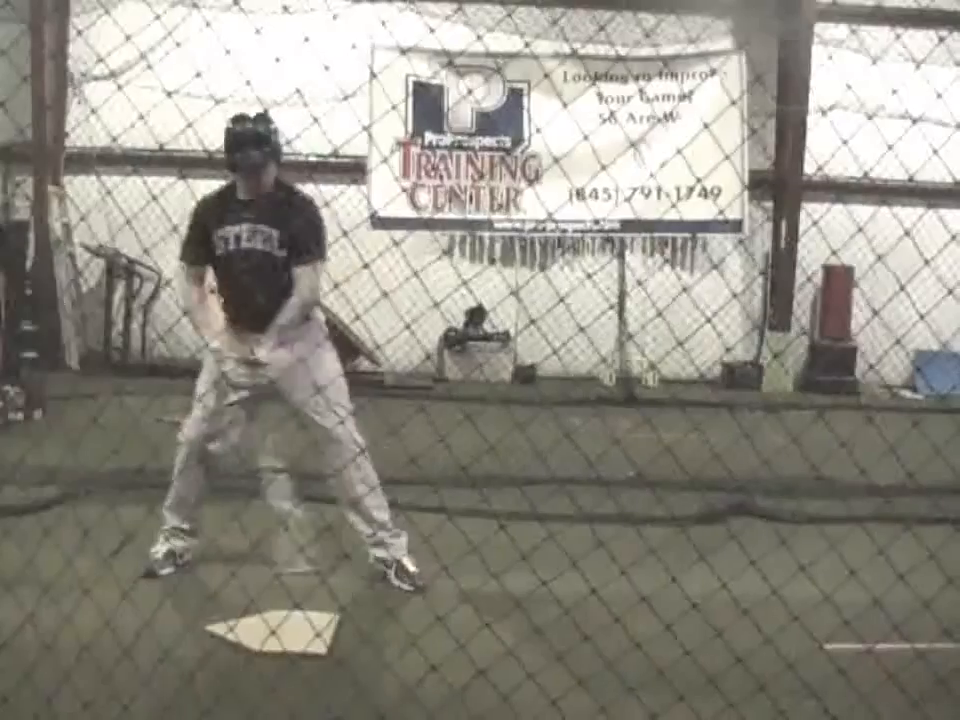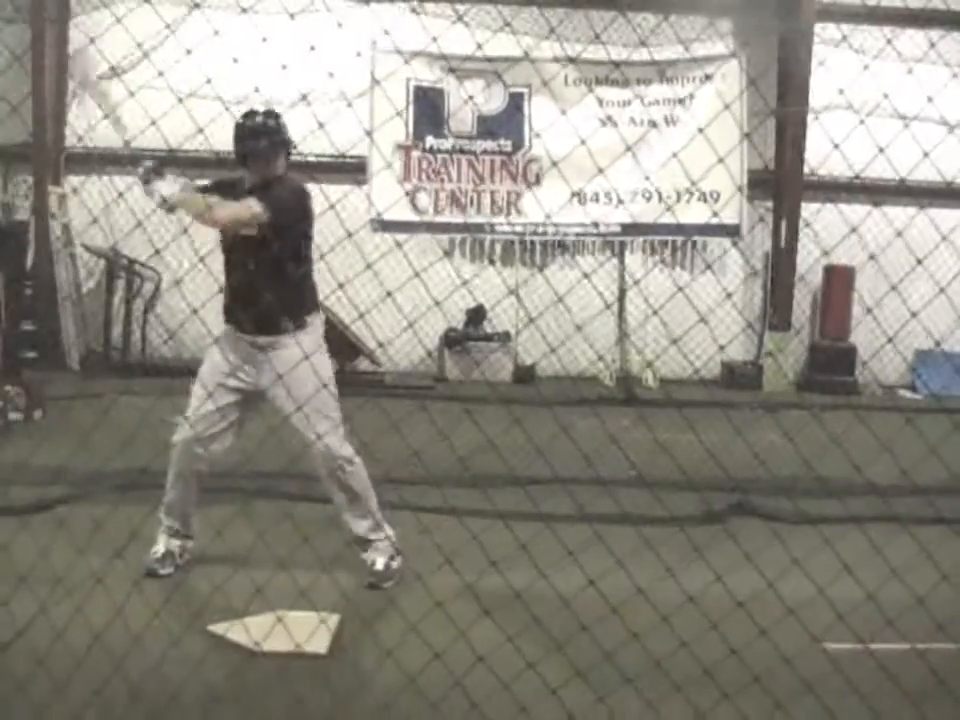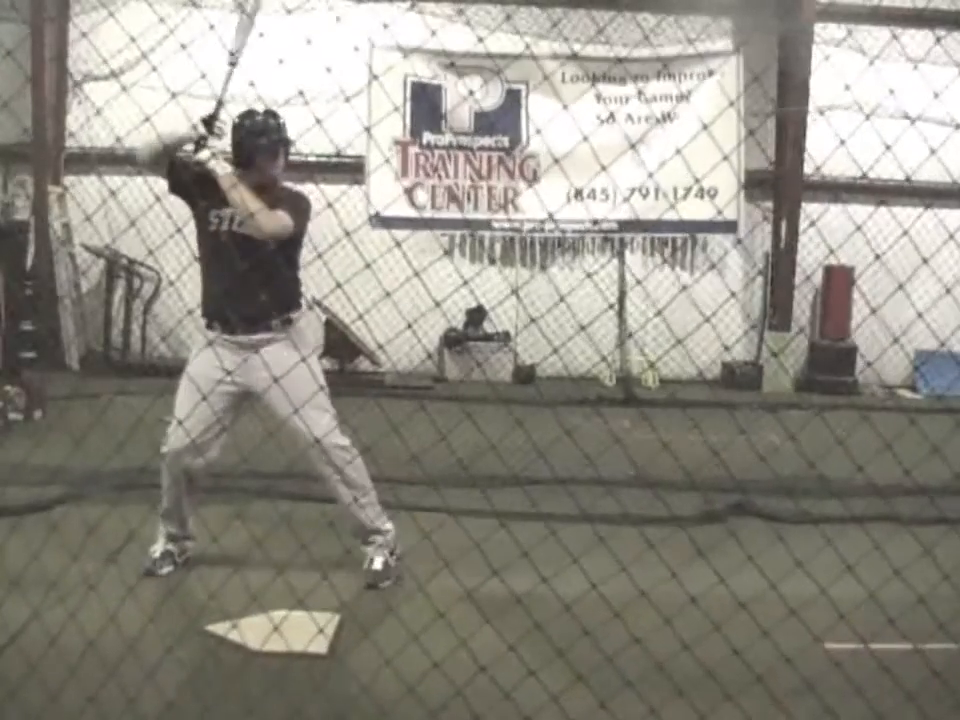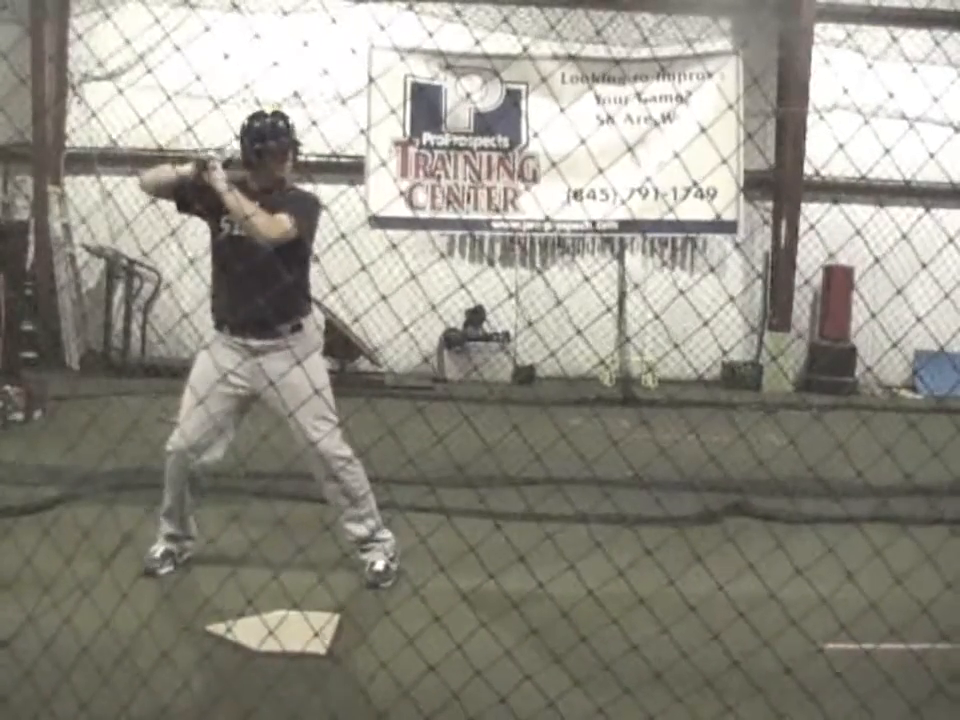
dt=0.5s
person 1, frame 1
left shoulder: (299, 209)
right shoulder: (211, 210)
left elbow: (307, 290)
right elbow: (192, 284)
left wrist: (271, 346)
right wrist: (215, 339)
left hip: (297, 338)
right hip: (236, 339)
left knee: (344, 439)
right knee: (195, 439)
left ankle: (388, 547)
right ankle: (176, 538)
person 1, frame 2
left shoulder: (292, 195)
right shoulder: (226, 190)
left elbow: (229, 218)
right elbow: (180, 198)
left wrist: (176, 191)
right wrist: (160, 184)
left hip: (294, 342)
right hip: (235, 341)
left knee: (332, 448)
right knee: (190, 440)
left ankle: (380, 545)
right ankle: (173, 539)
person 1, frame 3
left shoulder: (294, 202)
right shoulder: (205, 187)
left elbow: (268, 227)
right elbow: (147, 158)
left wrist: (221, 172)
right wrist: (187, 138)
left hip: (281, 343)
right hip: (220, 344)
left knee: (329, 442)
right knee: (178, 449)
left ankle: (378, 538)
right ankle: (173, 540)
person 1, frame 4
left shoulder: (302, 203)
right shoulder: (218, 193)
left elbow: (267, 230)
right elbow: (148, 183)
left wrist: (219, 181)
right wrist: (195, 170)
left hip: (289, 347)
right hip: (228, 346)
left knee: (330, 450)
right knee: (182, 449)
left ankle: (377, 545)
right ankle: (174, 539)
